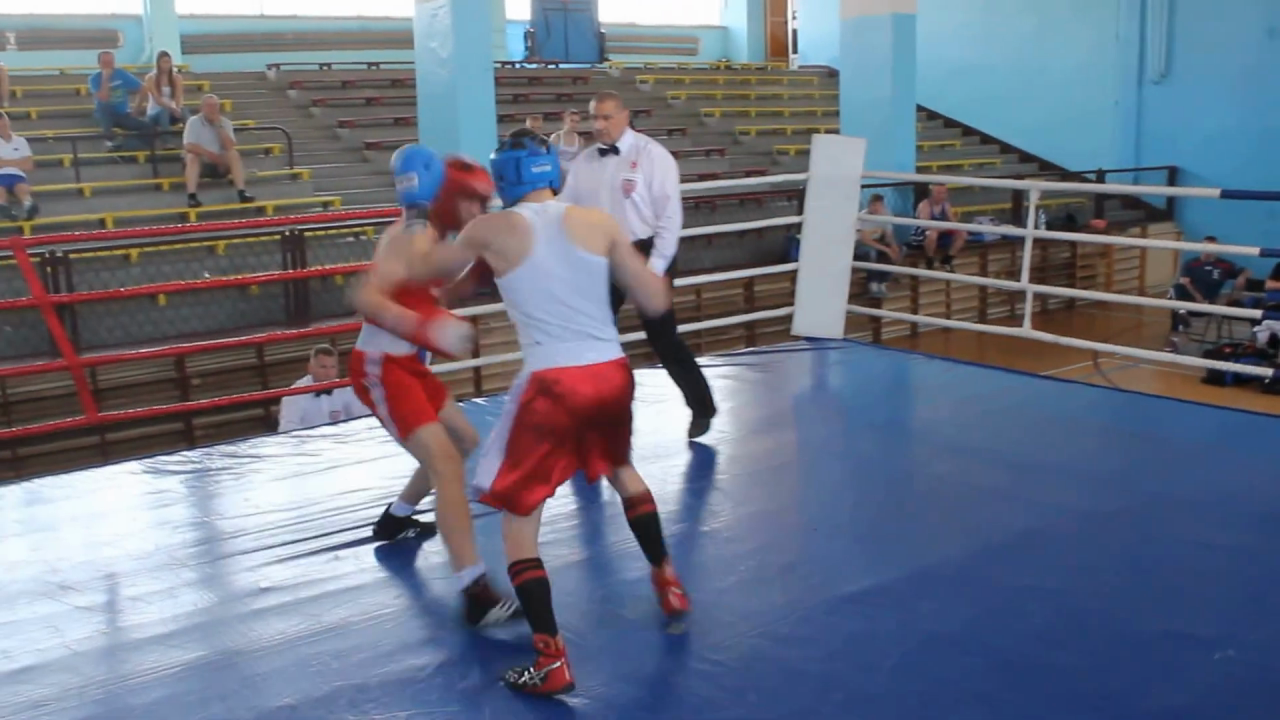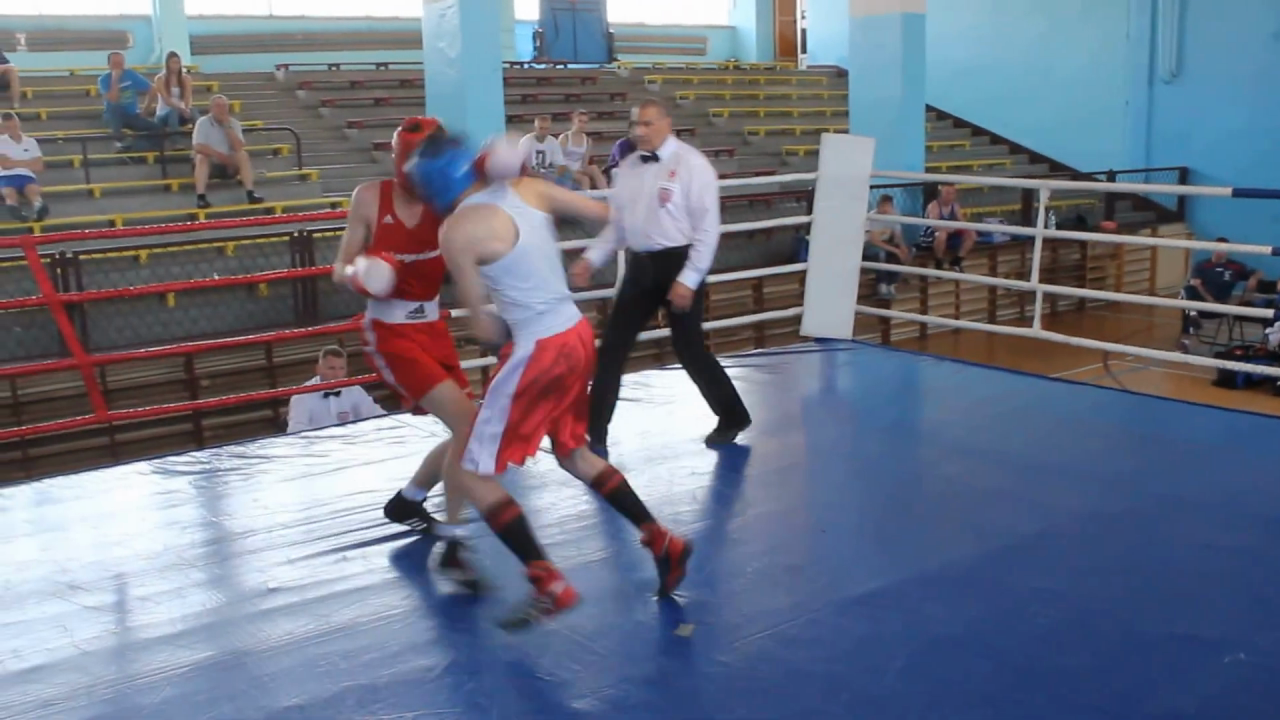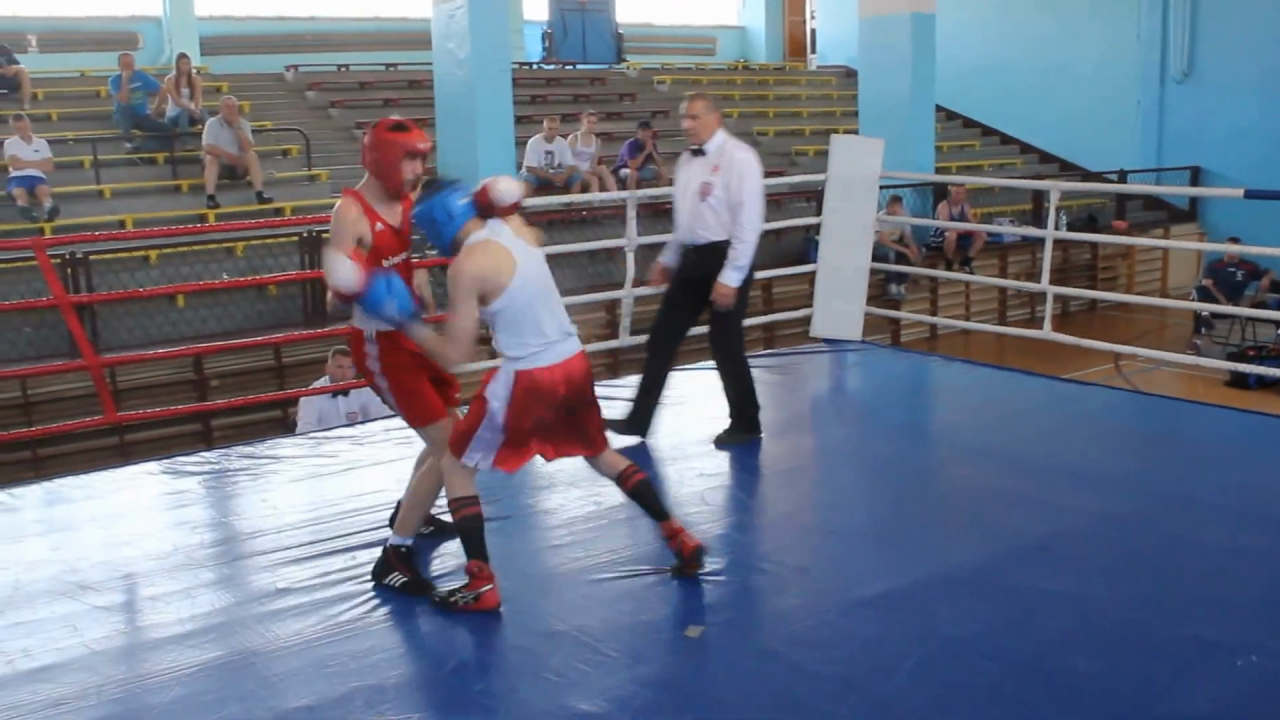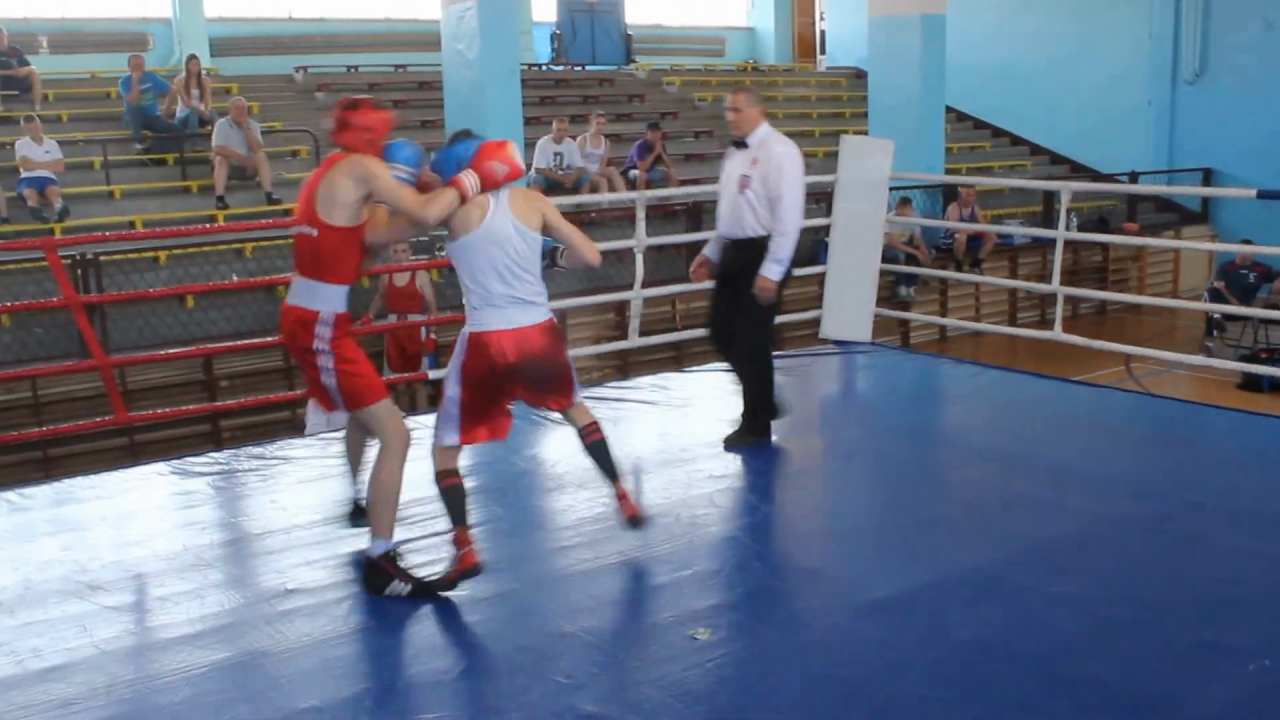
dt=0.2s
person 1, frame 1
left shoulder: (490, 229)
right shoulder: (597, 222)
left elbow: (425, 271)
right elbow: (655, 302)
left hip: (551, 385)
right hip: (612, 373)
left knee: (516, 520)
right knee: (619, 469)
left ankle: (551, 659)
right ankle: (666, 583)
person 1, frame 2
left shoulder: (460, 231)
right shoulder: (525, 190)
left elbow: (483, 326)
right elbow: (598, 211)
left hip: (541, 352)
right hip: (575, 336)
left knee: (475, 475)
right knee: (573, 455)
left ankle: (548, 582)
right ankle: (662, 541)
person 1, frame 3
left shoulder: (467, 267)
right shoulder: (513, 227)
left elbow: (453, 357)
left wrist: (405, 319)
right wrist: (502, 208)
left hip: (531, 379)
right hip: (573, 363)
left knee: (459, 467)
right knee: (600, 454)
left ankle: (482, 583)
right ankle: (679, 538)
person 1, frame 4
left shoulder: (456, 204)
right shoulder: (532, 200)
right elbow: (591, 258)
left hip: (486, 344)
right hip: (540, 334)
left knee: (447, 445)
right knee: (571, 406)
left ankle: (465, 551)
right ankle: (622, 497)
person 2, frame 1
left shoulder: (434, 233)
right shoulder: (414, 234)
right elbow: (368, 303)
right wrist: (427, 327)
left hip: (411, 363)
right hip: (380, 368)
left knee: (463, 442)
right knee: (447, 463)
left ankle: (395, 517)
right ankle: (476, 594)
person 2, frame 2
right shoulder: (369, 196)
right elbow: (340, 269)
right wrist: (359, 276)
left hip: (430, 325)
right hip: (389, 334)
left knee: (463, 427)
right knee: (467, 419)
left ankle: (405, 502)
person 2, frame 3
left shoulder: (405, 196)
right shoulder: (350, 212)
right elbow: (340, 298)
right wrist: (349, 284)
left hip: (406, 333)
right hip: (381, 345)
left knee: (450, 431)
right knee: (447, 443)
left ankle: (409, 514)
right ankle: (393, 560)
person 2, frame 4
left shoulder: (329, 173)
right shoulder: (362, 168)
right elbow: (427, 214)
right wrist: (479, 174)
left hip: (304, 315)
right hip: (318, 326)
left knee: (362, 413)
right knee: (395, 436)
left ankle: (361, 501)
right ankle: (381, 564)
person 3, frame 1
left shoulder: (653, 155)
right shoulder: (583, 162)
left elbow: (670, 217)
left wrist: (656, 265)
left hip: (643, 256)
left knee: (664, 337)
left ankle: (701, 406)
person 3, frame 2
left shoulder: (691, 165)
right shoulder: (629, 167)
left elbow: (707, 228)
right elbow: (617, 222)
left wrist: (688, 279)
right wrist: (590, 259)
left hip: (679, 265)
right hip: (641, 266)
left knee: (688, 347)
right knee: (614, 346)
left ankle: (733, 417)
right ankle: (594, 429)
person 3, frame 3
left shoulder: (737, 158)
right shoulder: (687, 160)
left elbow: (748, 223)
left wrist: (730, 278)
right wrist: (668, 260)
left hip: (724, 263)
right hip: (692, 261)
left knee: (725, 343)
right knee: (664, 336)
left ankle: (745, 423)
right ankle: (640, 417)
person 3, frame 4
left shoulder: (779, 151)
right shoulder: (736, 153)
left elbow: (788, 216)
left wrist: (771, 271)
right wrist: (710, 252)
left hip: (761, 254)
right hip: (736, 253)
left knee: (748, 337)
right knee: (723, 332)
left ankle: (756, 425)
right ankle: (763, 405)
